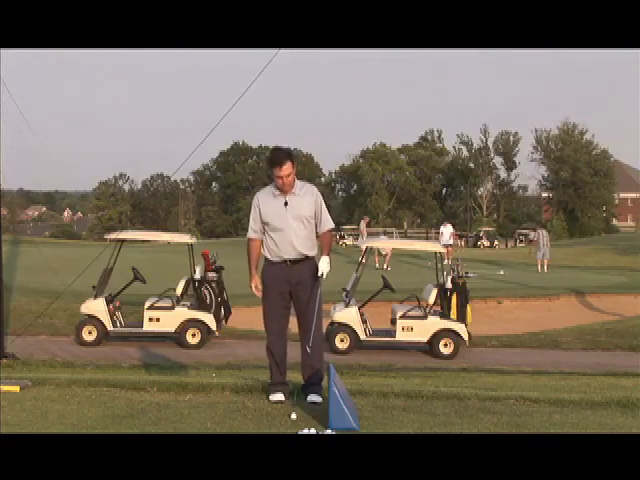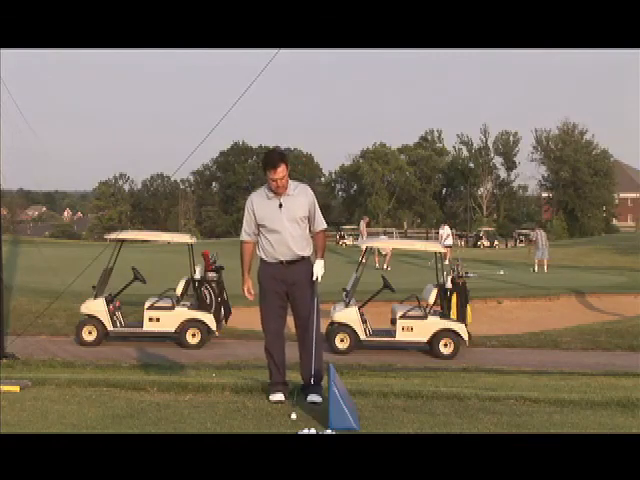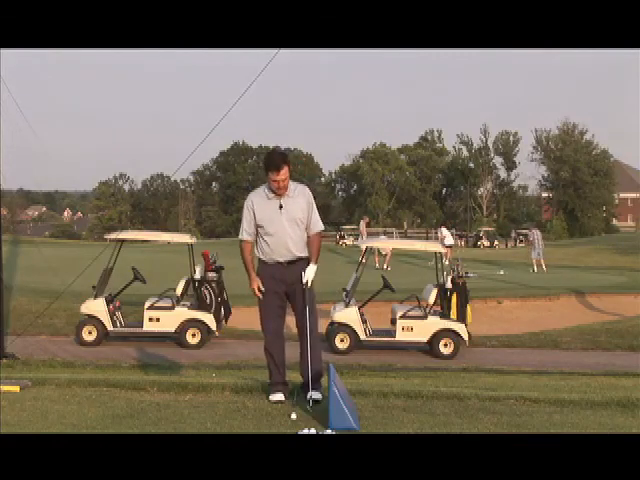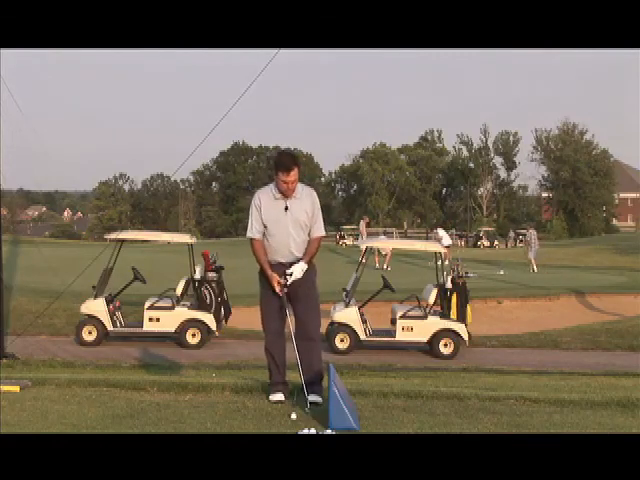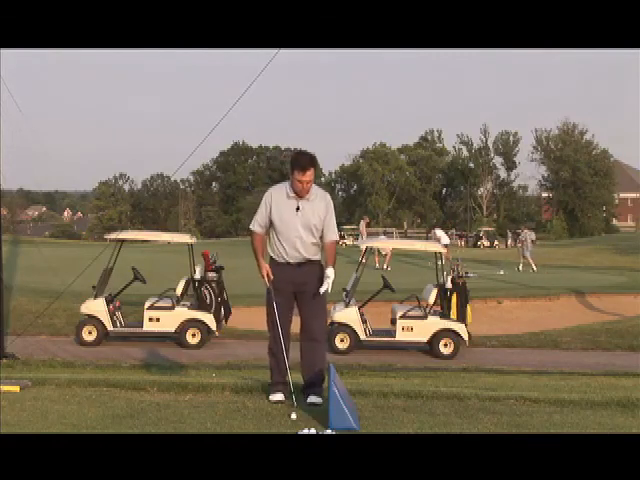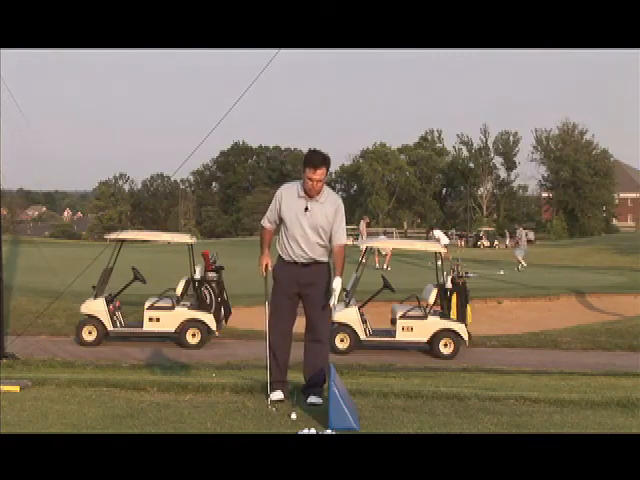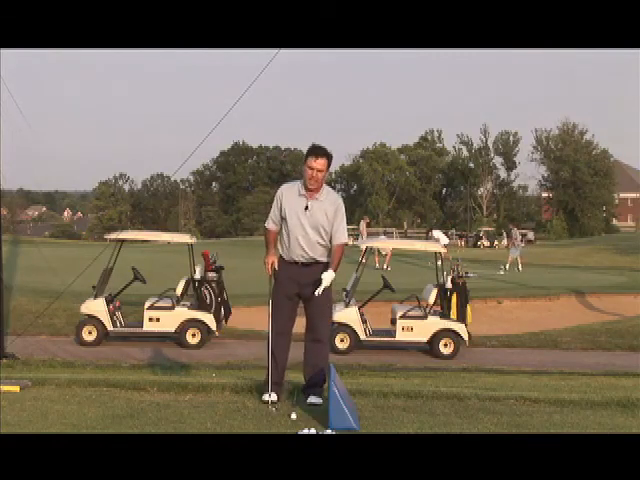
dt=0.3s
person 1, frame 1
left shoulder: (311, 193)
right shoulder: (261, 198)
left elbow: (325, 229)
right elbow: (255, 238)
left wrist: (325, 257)
right wrist: (253, 272)
left hip: (306, 268)
right hip: (274, 270)
left knee: (311, 327)
right knee: (275, 330)
left ankle: (313, 385)
right ankle: (278, 384)
person 1, frame 2
left shoulder: (305, 193)
right shoulder: (254, 200)
left elbow: (318, 229)
right elbow: (248, 240)
left wrist: (320, 259)
right wrist: (245, 276)
left hip: (302, 268)
right hip: (270, 270)
left knee: (309, 327)
right knee: (272, 330)
left ankle: (312, 384)
right ankle: (278, 385)
person 1, frame 3
left shoulder: (304, 194)
right shoulder: (254, 200)
left elbow: (314, 231)
right elbow: (247, 240)
left wrist: (312, 264)
right wrist: (252, 275)
left hip: (300, 268)
right hip: (269, 271)
left knee: (308, 327)
right knee: (272, 331)
left ankle: (313, 384)
right ankle: (277, 385)
person 1, frame 4
left shoulder: (310, 196)
right shoulder: (261, 197)
left elbow: (316, 235)
right elbow: (256, 238)
left wrist: (303, 263)
right wrist: (269, 272)
left hip: (302, 270)
right hip: (272, 272)
left knee: (310, 329)
right knee: (273, 331)
left ankle: (313, 386)
right ankle: (278, 385)
person 1, frame 5
left shoulder: (324, 199)
right shoulder: (273, 195)
left elbow: (330, 238)
right elbow: (258, 230)
left wrist: (330, 268)
right wrist: (260, 261)
left hip: (311, 270)
right hip: (279, 270)
left knee: (314, 330)
right knee: (278, 330)
left ankle: (313, 388)
right ankle: (278, 385)
person 1, frame 6
left shoulder: (335, 202)
right shoulder: (284, 193)
left elbow: (338, 243)
right elbow: (268, 224)
left wrist: (337, 277)
right wrist: (264, 252)
left hip: (318, 271)
right hip: (286, 268)
left knee: (318, 331)
right knee: (279, 328)
left ankle: (314, 387)
right ankle: (278, 384)
person 1, frame 7
left shoulder: (334, 201)
right shoulder: (285, 192)
left elbow: (339, 241)
right elbow: (272, 226)
left wrist: (331, 271)
right wrist: (271, 251)
left hip: (317, 272)
right hip: (287, 269)
left knee: (318, 332)
right knee: (279, 328)
left ankle: (314, 388)
right ankle: (273, 385)
